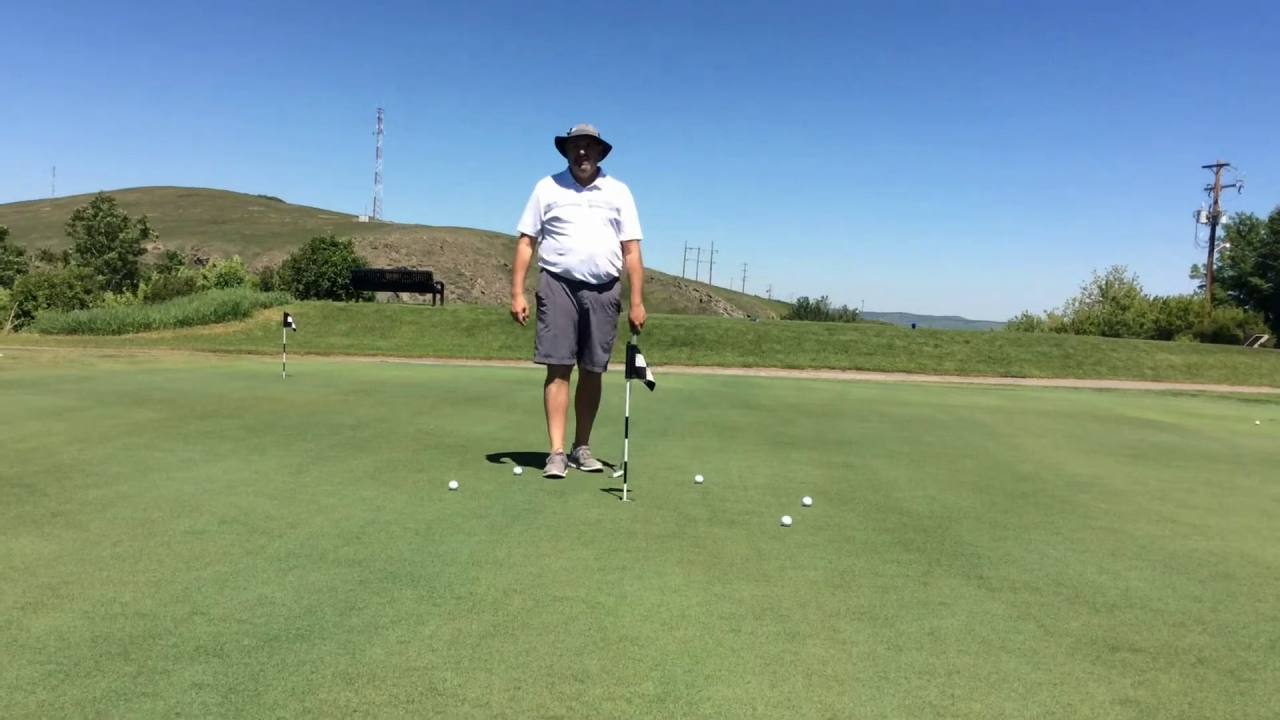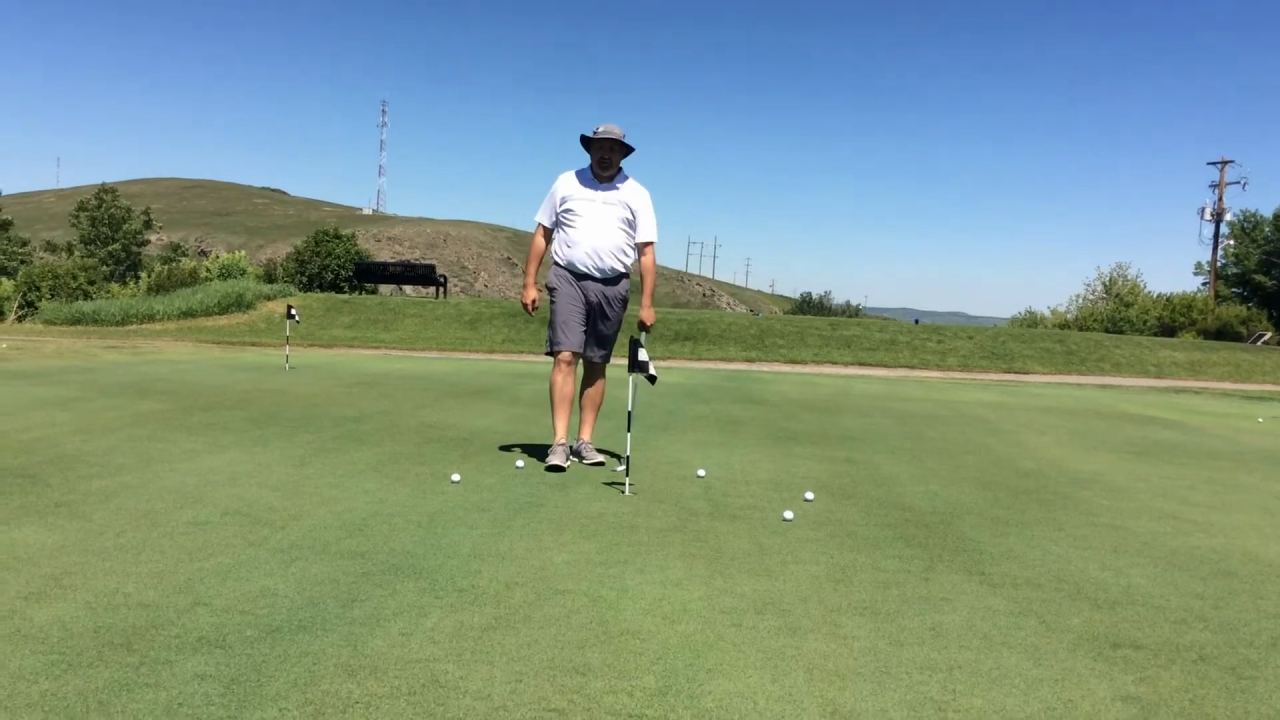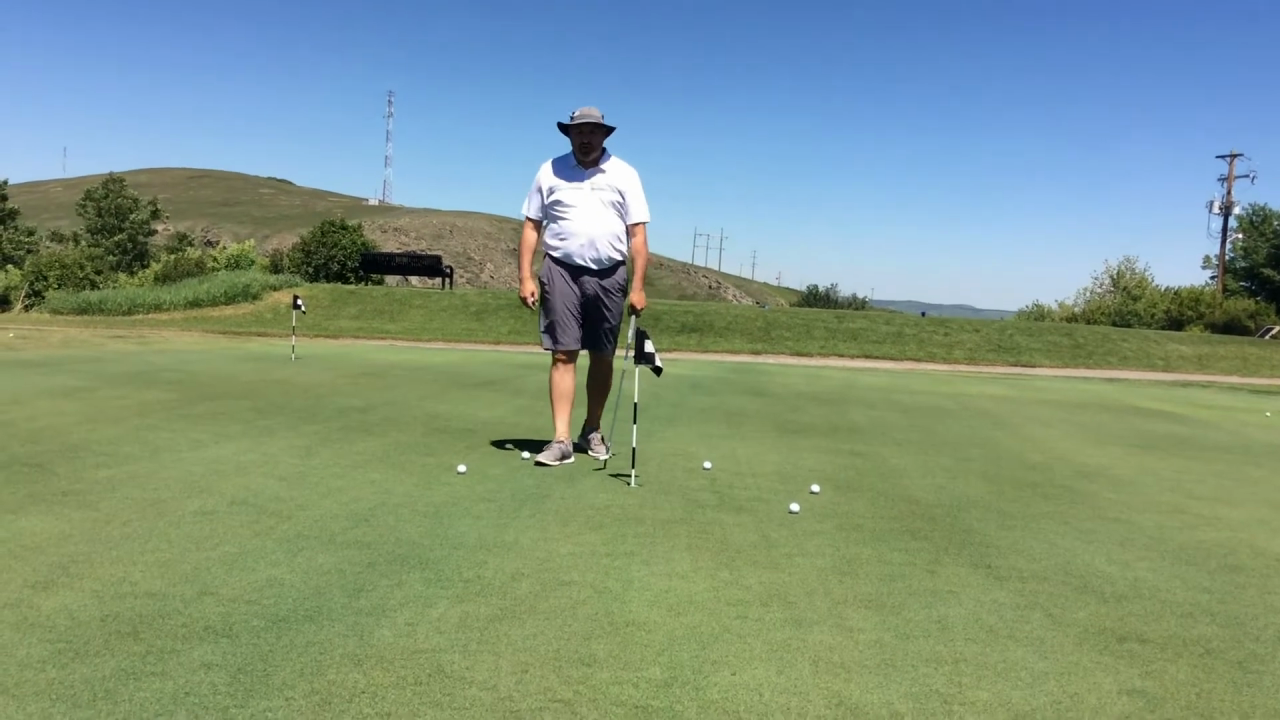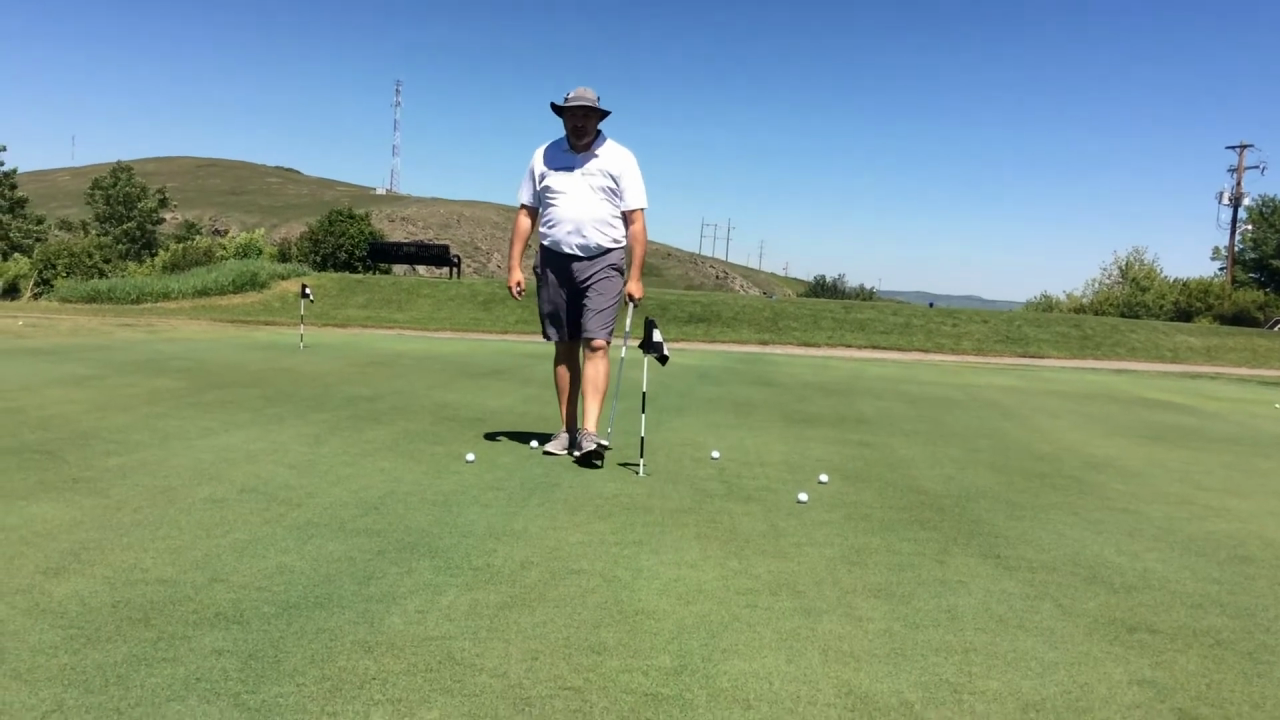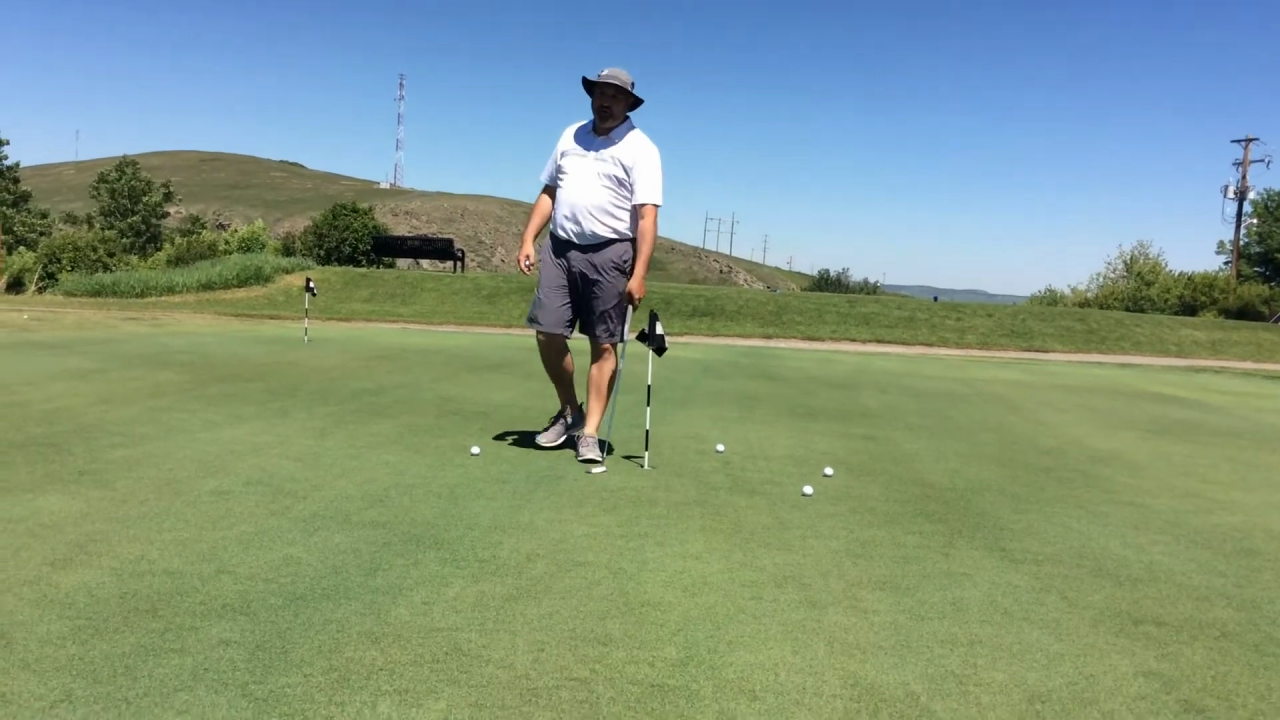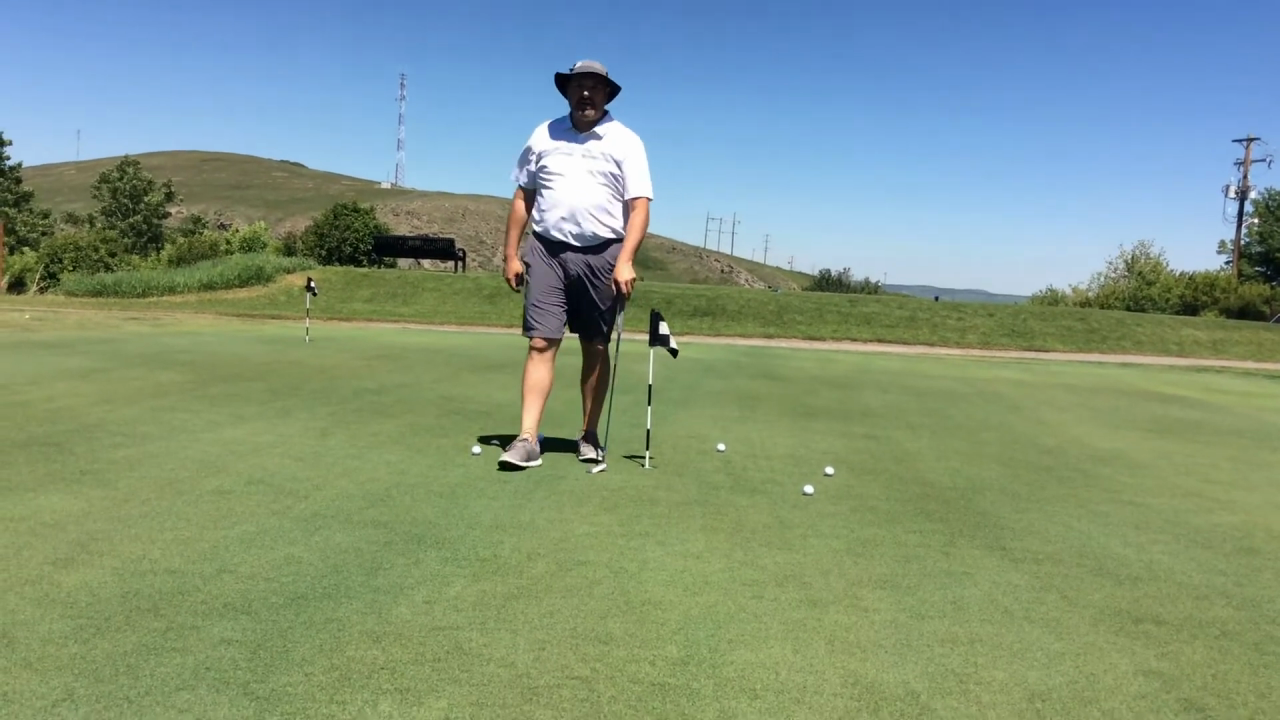
dt=0.7s
person 1, frame 1
left shoulder: (619, 192)
right shoulder: (547, 188)
left elbow: (631, 250)
right elbow: (526, 242)
left wrist: (637, 301)
right wrist: (517, 292)
left hip: (604, 290)
right hip: (559, 286)
left knee: (592, 372)
right knee: (558, 369)
left ankle: (582, 447)
right ankle: (557, 451)
person 1, frame 2
left shoulder: (637, 194)
right shoulder: (566, 183)
left elbow: (646, 252)
right elbow: (542, 234)
left wrist: (647, 304)
right wrist: (529, 283)
left hip: (612, 286)
right hip: (569, 279)
left knee: (596, 365)
right knee: (566, 357)
left ankle: (584, 441)
right ankle: (560, 443)
person 1, frame 3
left shoulder: (624, 174)
right shoulder: (550, 171)
left elbow: (637, 233)
right elbow: (531, 226)
left wrist: (638, 286)
right wrist: (526, 276)
left hip: (609, 275)
right hip: (562, 272)
left knee: (602, 357)
right knee: (563, 355)
left ankle: (592, 430)
right ankle: (561, 440)
person 1, frame 4
left shoulder: (621, 159)
right shoulder: (544, 157)
left elbow: (635, 221)
right elbow: (526, 214)
left wrist: (635, 276)
right wrist: (514, 265)
left hip: (603, 263)
right hip: (555, 261)
left knee: (596, 344)
right knee: (565, 346)
left ankle: (589, 432)
right ankle: (567, 428)
person 1, frame 5
left shoulder: (640, 148)
right shoulder: (571, 136)
left elbow: (647, 215)
right elbow: (548, 192)
left wrist: (639, 274)
right wrist: (528, 239)
left hip: (608, 254)
right hip: (559, 248)
left knee: (604, 344)
right knee: (548, 334)
left ankle: (590, 434)
right ankle: (570, 410)
person 1, frame 6
left shoulder: (625, 141)
right shoulder: (543, 135)
left elbow: (638, 206)
right elbow: (523, 197)
left wrist: (625, 262)
right wrist: (511, 254)
left hip: (600, 255)
right hip: (547, 251)
left knee: (595, 348)
right knee: (541, 343)
left ankle: (589, 434)
right ankle: (528, 439)
